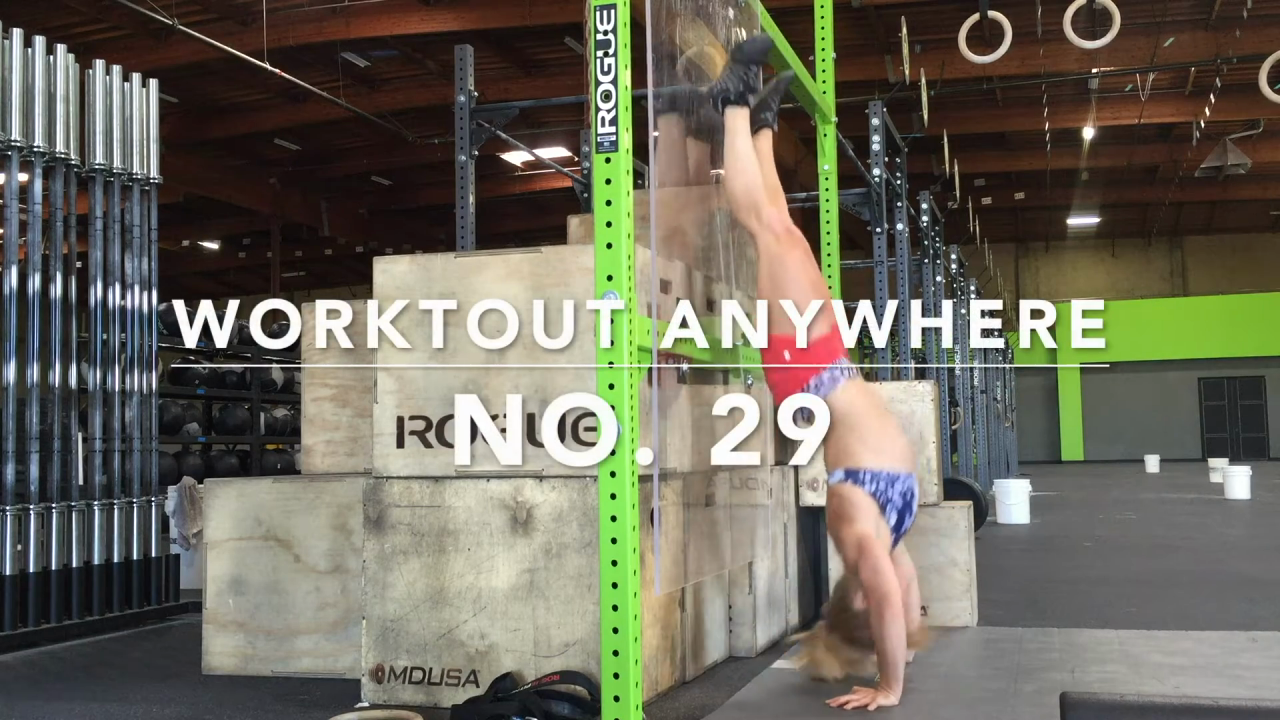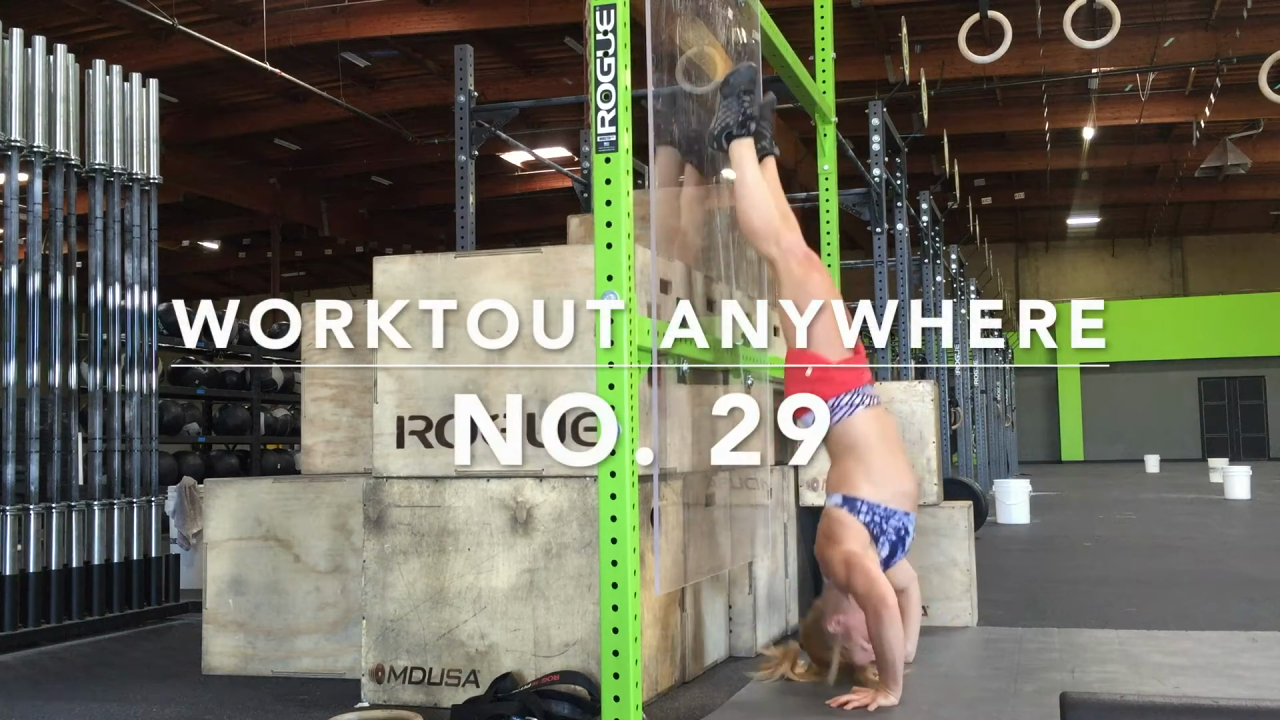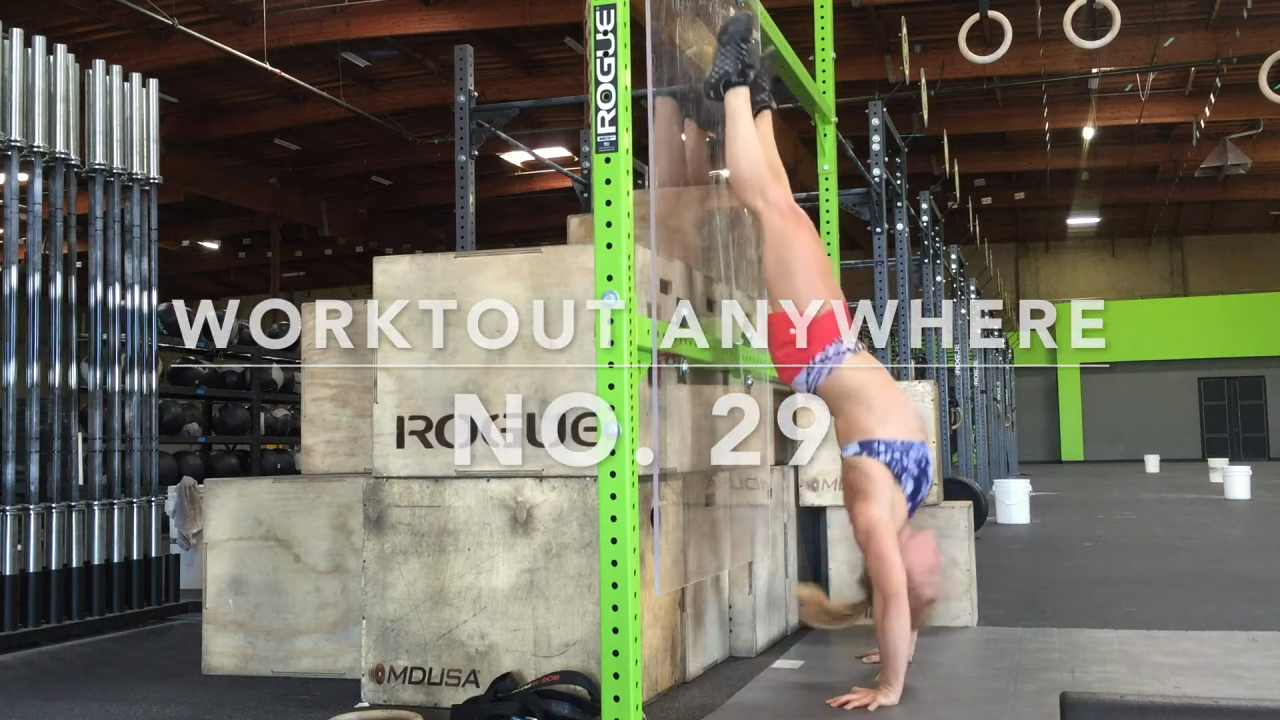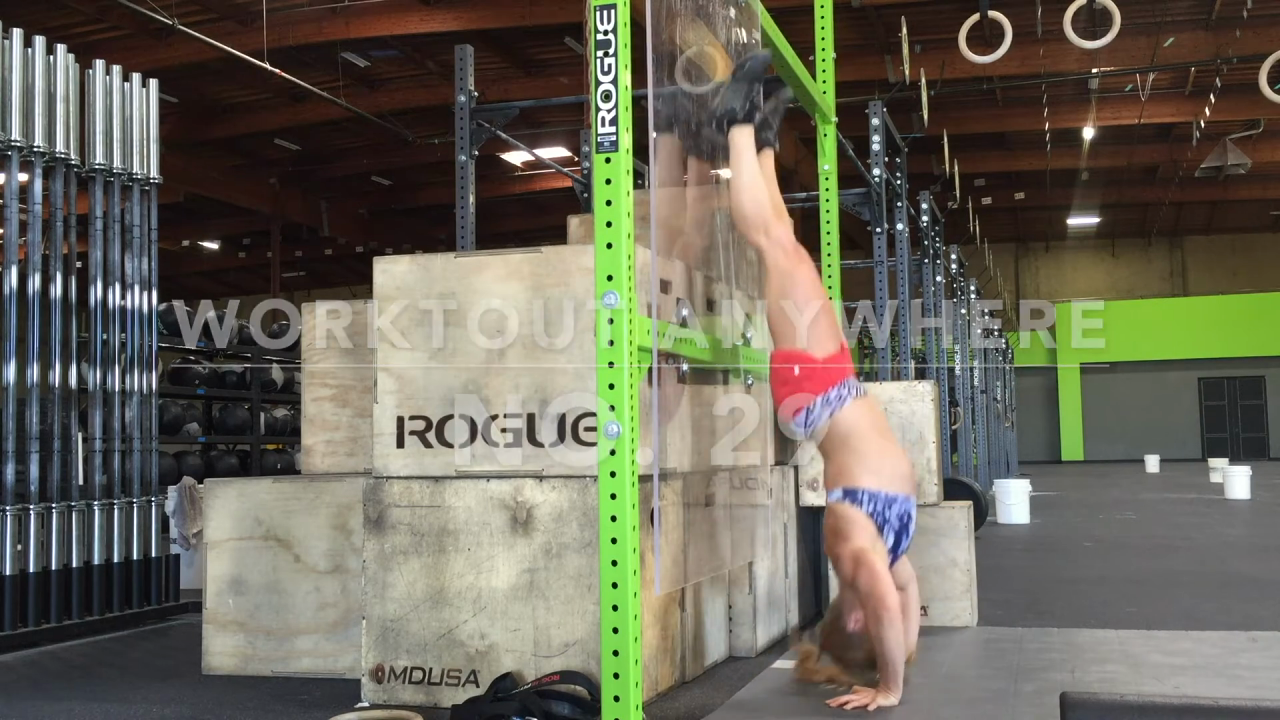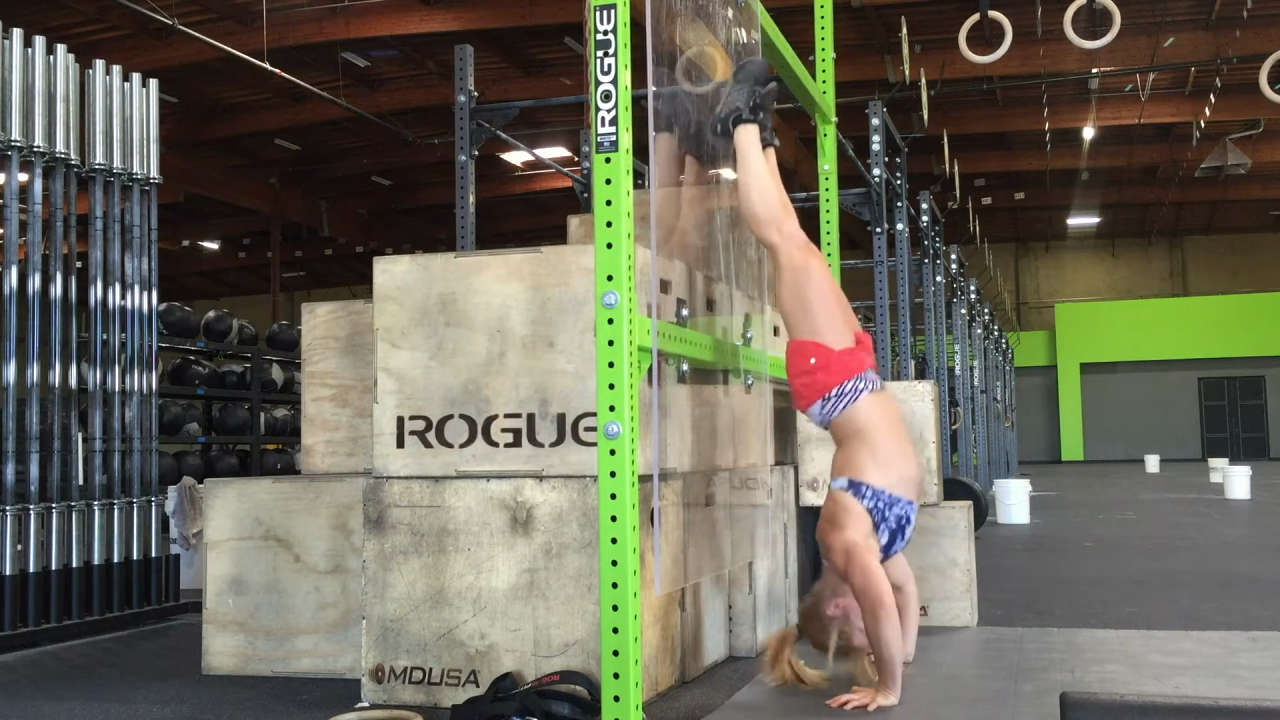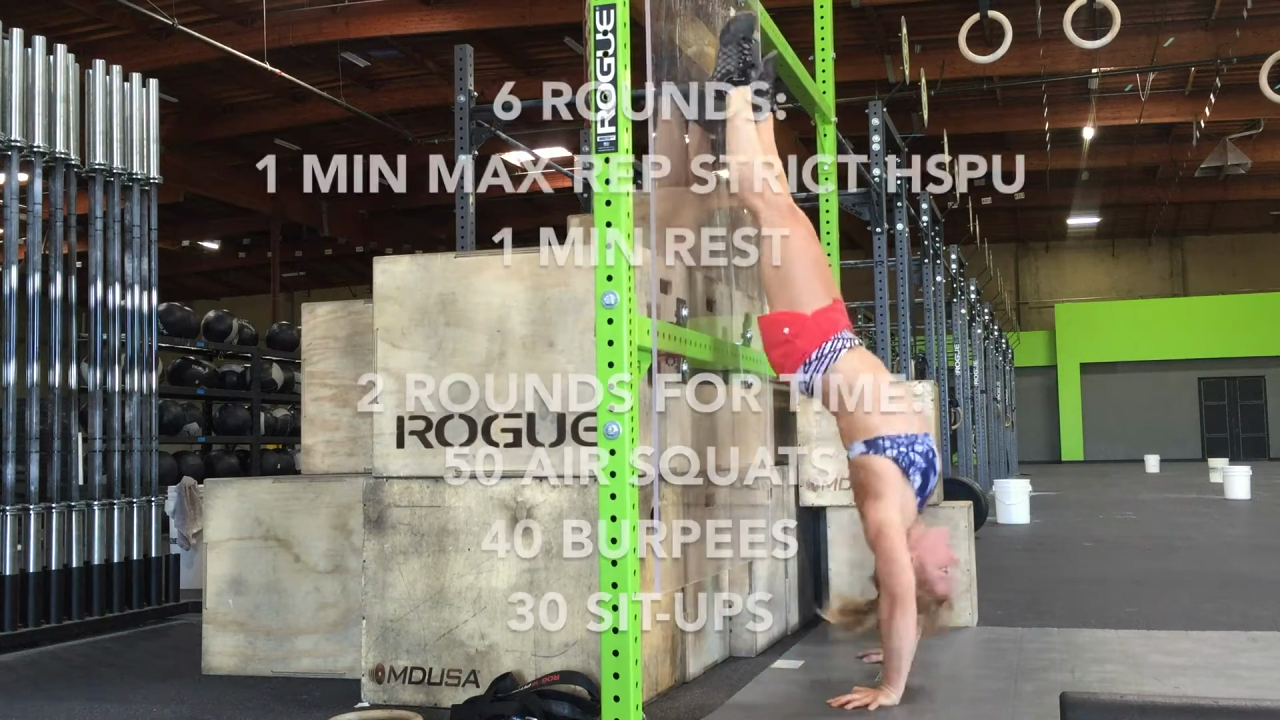
dt=0.3s
person 1, frame 1
left shoulder: (868, 525)
right shoulder: (862, 523)
right wrist: (890, 687)
left hip: (819, 368)
right hip: (809, 368)
left knee: (778, 230)
right knee: (772, 228)
left ankle: (758, 116)
right ankle: (738, 103)
person 1, frame 2
right shoulder: (846, 546)
left wrist: (893, 678)
right wrist: (890, 685)
left hip: (840, 389)
right hip: (835, 389)
left knee: (791, 253)
right knee: (787, 252)
right ankle: (741, 134)
person 1, frame 3
left shoulder: (890, 502)
right shoulder: (876, 502)
right wrist: (889, 688)
left hip: (823, 343)
right hip: (813, 345)
left knee: (780, 208)
right knee: (773, 207)
left ankle: (754, 95)
right ankle: (738, 84)
person 1, frame 4
left shoulder: (865, 539)
right shoulder: (858, 540)
right wrist: (889, 690)
left hip: (822, 386)
right hip: (817, 387)
left knee: (780, 245)
right knee: (777, 245)
left ankle: (758, 132)
right ankle: (741, 120)
person 1, frame 5
right shoulder: (850, 532)
left wrist: (891, 680)
right wrist: (888, 686)
left hip: (844, 376)
right hip: (836, 376)
left knee: (789, 243)
right knee: (786, 242)
right ankle: (745, 121)
person 1, frame 6
left shoulder: (895, 501)
right shoulder: (887, 502)
right wrist: (890, 687)
left hip: (822, 341)
right hip: (814, 343)
left knee: (777, 208)
right knee: (767, 202)
left ankle: (753, 94)
right ankle: (741, 83)
